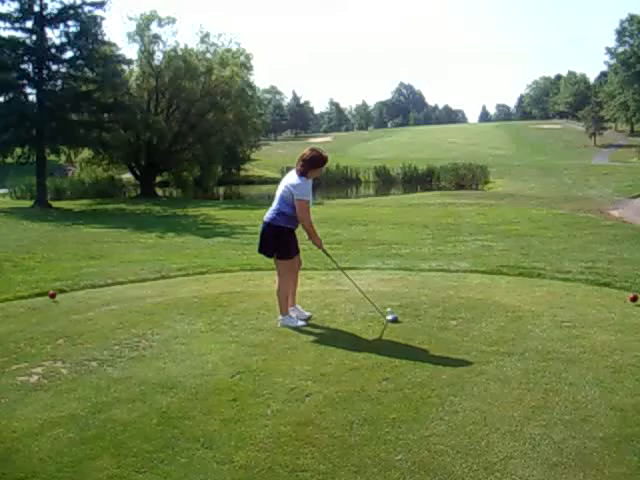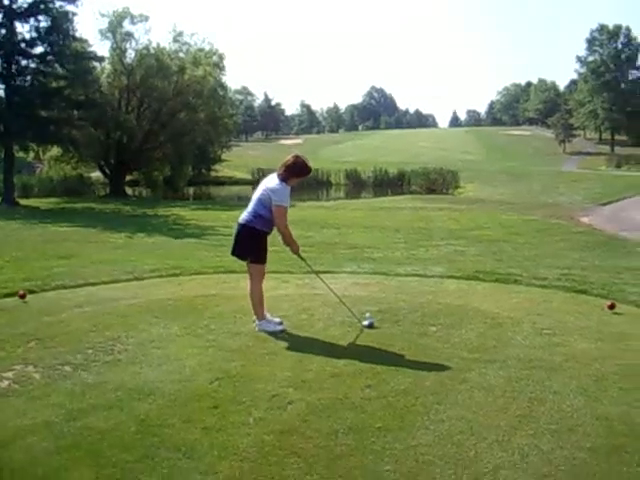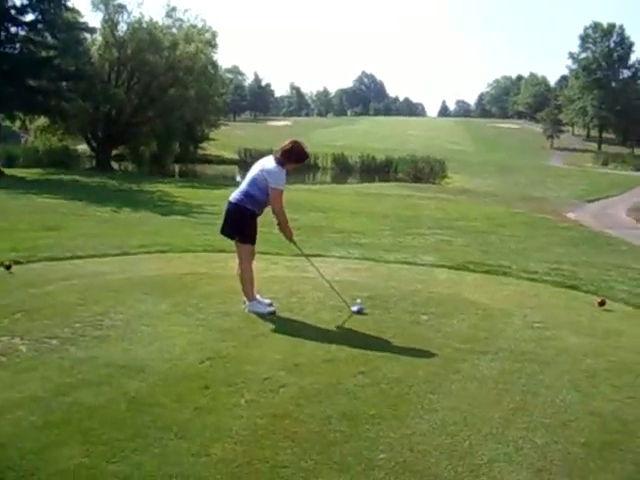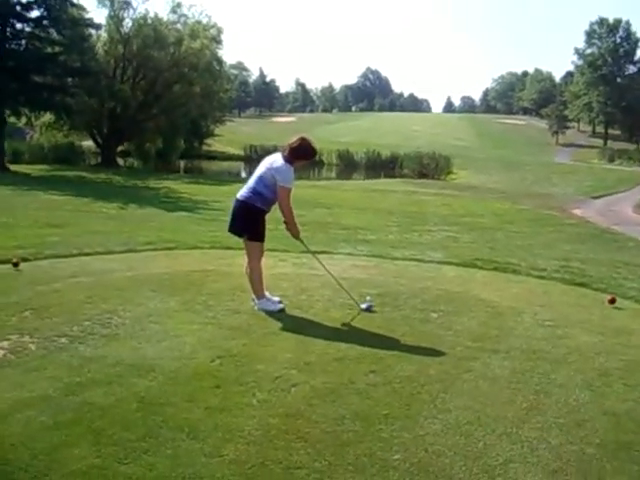
dt=0.3s
person 1, frame 1
left shoulder: (297, 175)
right shoulder: (301, 184)
left elbow: (300, 214)
right elbow: (303, 217)
left wrist: (311, 235)
right wrist: (315, 238)
left hip: (283, 227)
right hip: (278, 229)
left knee: (296, 265)
right knee: (285, 274)
left ankle: (292, 307)
right ankle: (285, 316)
person 1, frame 2
left shoulder: (275, 179)
right shoulder: (280, 189)
left elbow: (278, 219)
right elbow: (280, 223)
left wrist: (286, 239)
right wrist: (292, 243)
left hip: (254, 229)
right hip: (253, 231)
left knee: (258, 275)
right knee: (257, 277)
left ankle: (261, 314)
right ankle: (261, 321)
person 1, frame 3
left shoulder: (270, 161)
right shoulder: (277, 173)
left elbow: (272, 202)
right elbow: (277, 206)
left wrist: (281, 223)
right wrist: (286, 229)
left hip: (240, 208)
right hip: (243, 211)
left knee: (247, 256)
right knee: (245, 259)
left ankle: (250, 296)
right ankle: (251, 301)
person 1, frame 4
left shoulder: (277, 158)
right shoulder: (285, 170)
left elbow: (280, 200)
right elbow: (284, 204)
left wrist: (288, 222)
right wrist: (293, 227)
left hip: (247, 205)
right hip: (251, 209)
left knee: (255, 254)
right knee: (255, 257)
left ankle: (260, 294)
right ankle: (260, 299)
